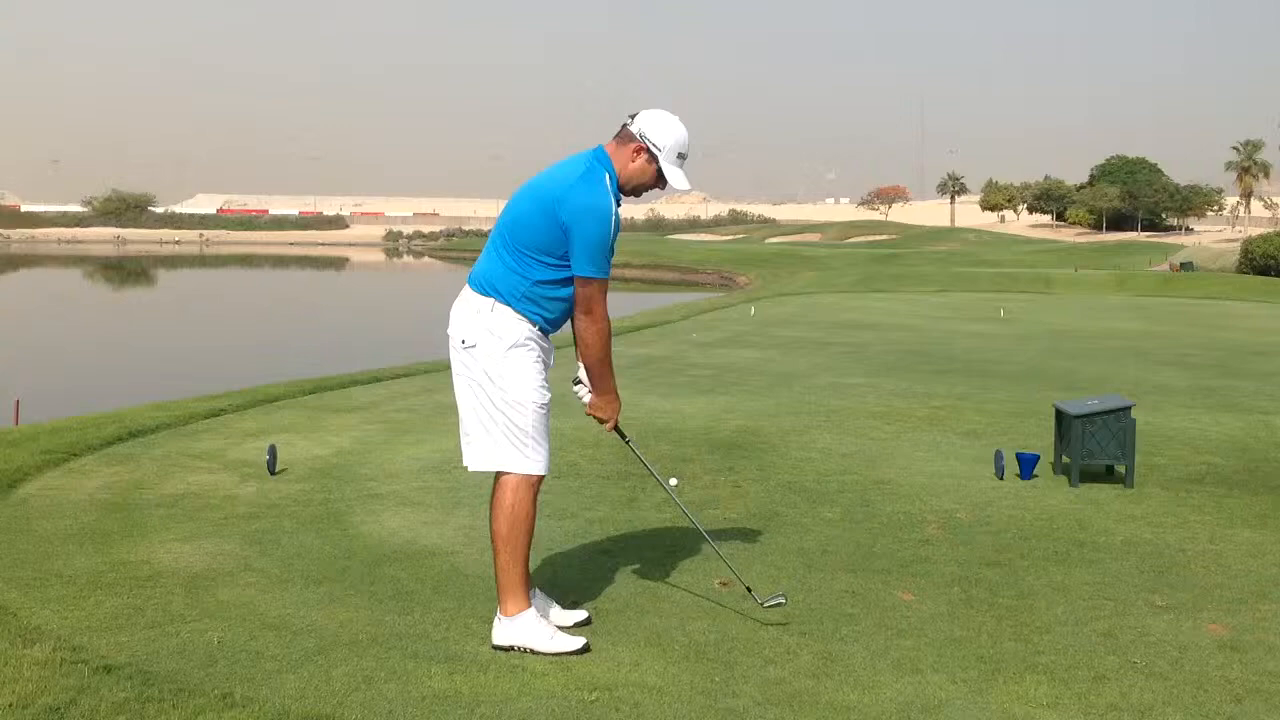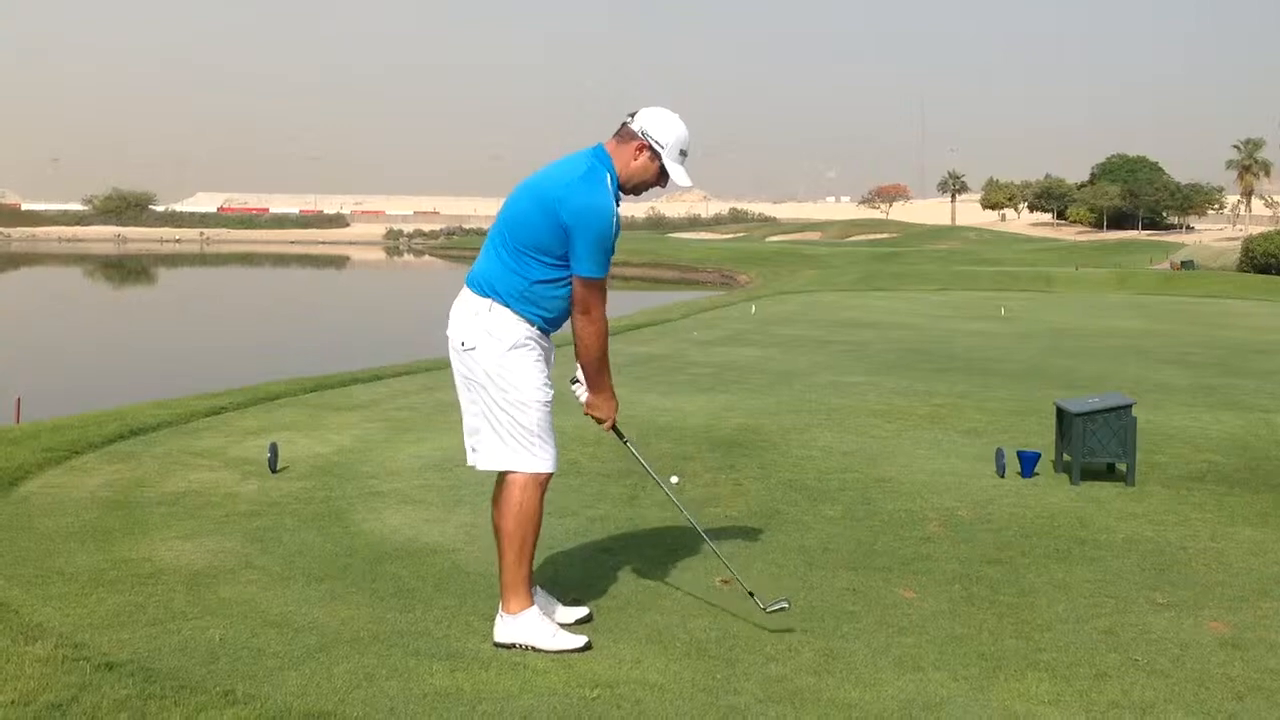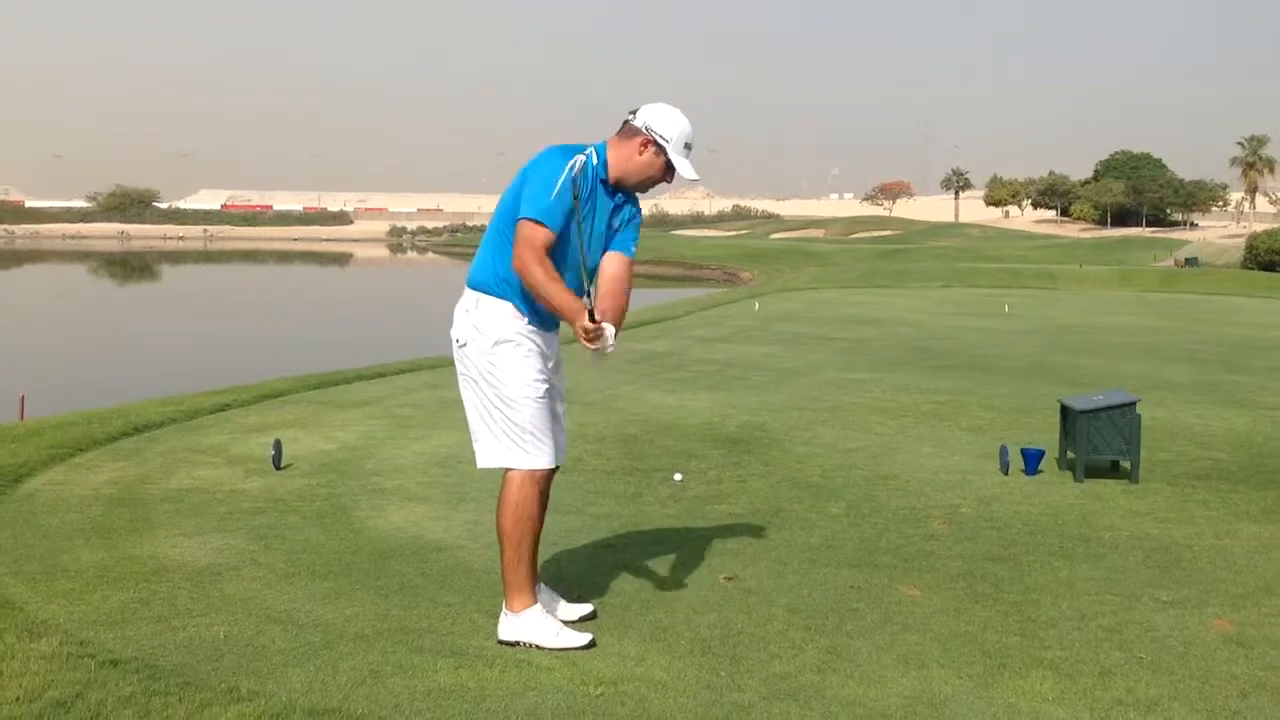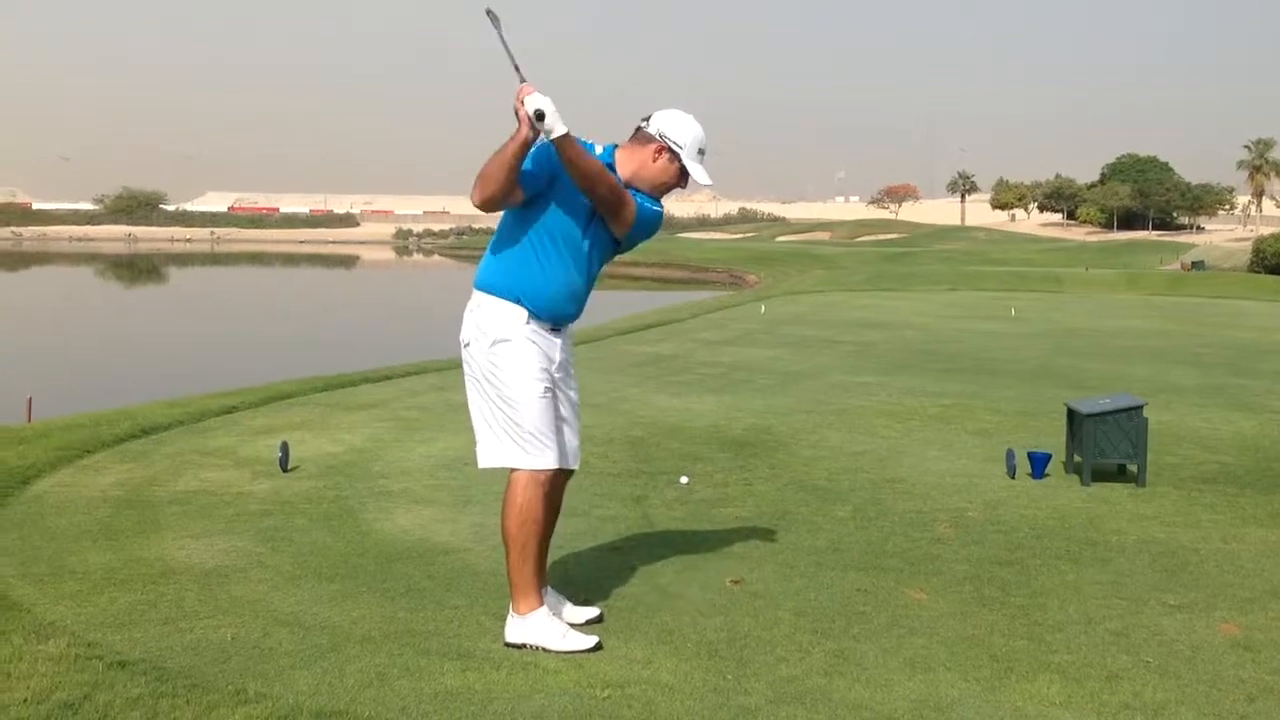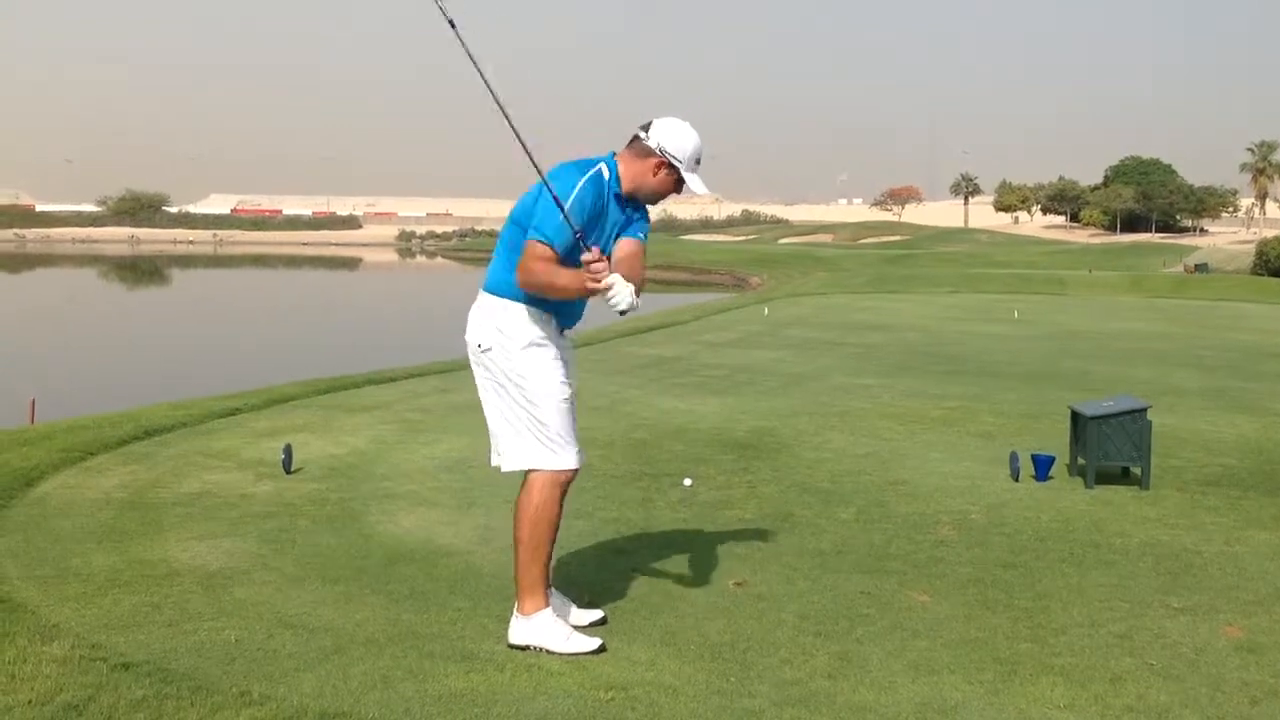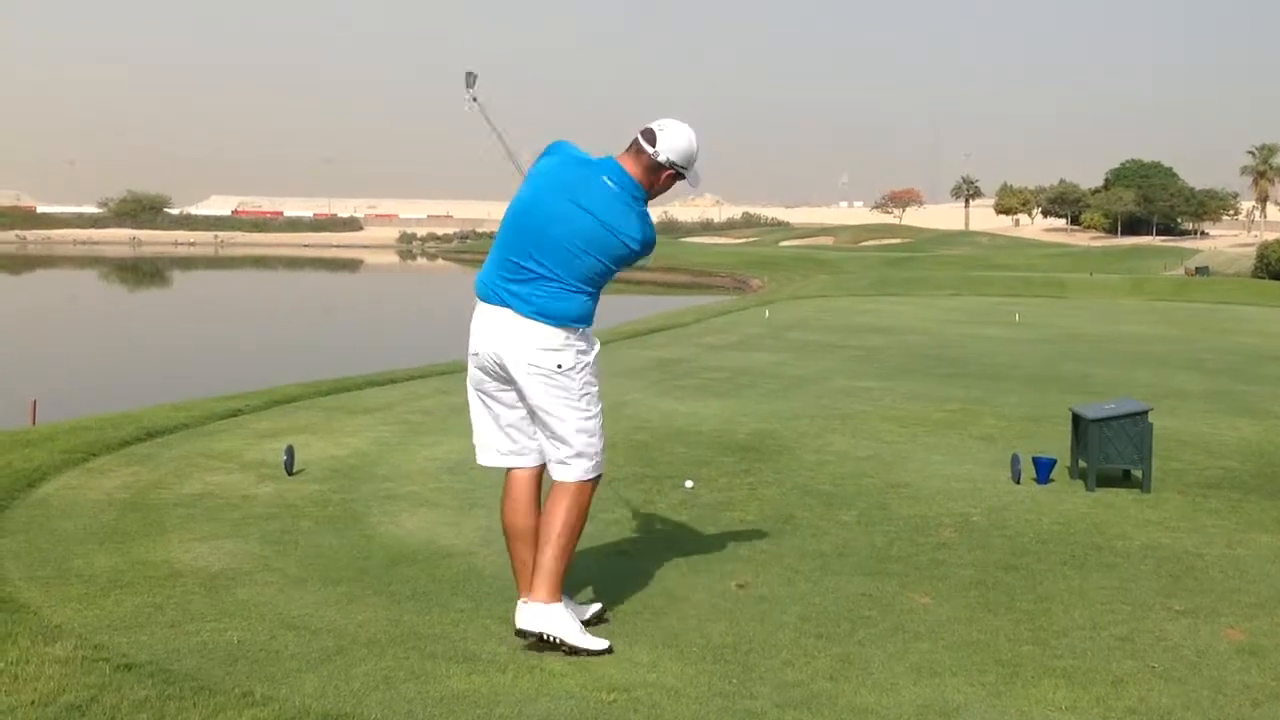
dt=0.3s
person 1, frame 1
left shoulder: (585, 175)
right shoulder: (593, 199)
left elbow: (581, 301)
right elbow: (591, 311)
left wrist: (588, 369)
right wrist: (606, 391)
left hip: (505, 328)
right hip: (499, 331)
left knee: (518, 467)
right knee: (520, 470)
left ankle: (519, 596)
right ankle: (513, 618)
person 1, frame 2
left shoulder: (584, 175)
right shoulder: (593, 199)
left elbow: (581, 302)
right elbow: (588, 311)
left wrist: (589, 372)
right wrist: (601, 390)
left hip: (501, 327)
right hip: (499, 332)
left knee: (518, 466)
right knee: (528, 468)
left ankle: (522, 594)
right ankle: (516, 615)
person 1, frame 3
left shoulder: (626, 210)
right shoulder: (565, 166)
left elbow: (615, 274)
right elbow: (528, 260)
left wrist: (603, 326)
right wrist: (574, 315)
left hip: (539, 332)
right hip: (498, 325)
left knee: (542, 464)
right knee: (527, 465)
left ankle: (529, 591)
right ankle: (520, 614)
person 1, frame 4
left shoulder: (644, 211)
right shoulder: (551, 153)
left elbow: (601, 195)
right elbow: (484, 197)
left wrist: (561, 133)
right wrist: (526, 133)
left hip: (552, 334)
right hip: (504, 325)
left knee: (558, 466)
right knee: (533, 467)
left ankle: (536, 591)
right ankle: (526, 615)
person 1, frame 5
left shoulder: (631, 212)
right shoulder: (579, 183)
left elbow: (630, 267)
right elbow: (530, 273)
left wrist: (616, 282)
right wrist: (590, 278)
left hip: (535, 334)
right hip: (515, 330)
left knee: (543, 469)
right knee: (550, 467)
left ankle: (537, 595)
right ankle: (531, 616)
person 1, frame 6
left shoulder: (563, 160)
right shoulder: (638, 232)
left hip: (490, 327)
right hip: (552, 344)
left knee: (522, 466)
right knee: (576, 473)
left ankle: (533, 597)
right ankle: (544, 605)
